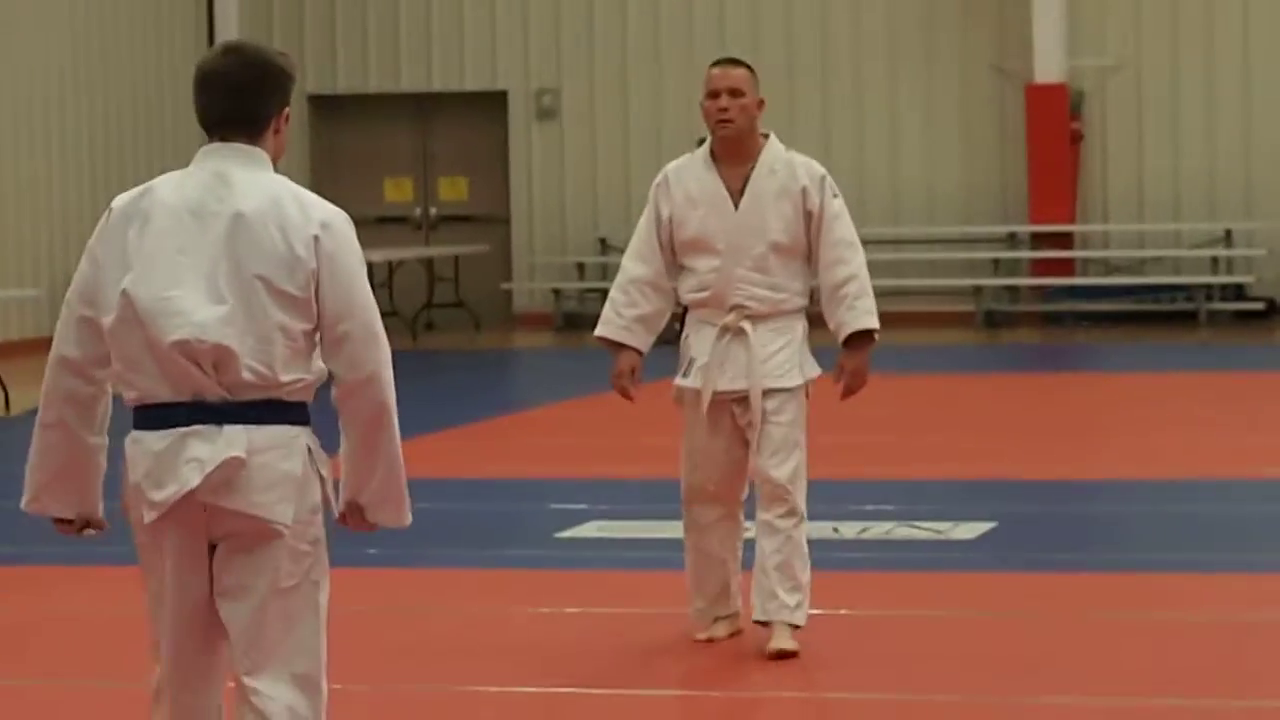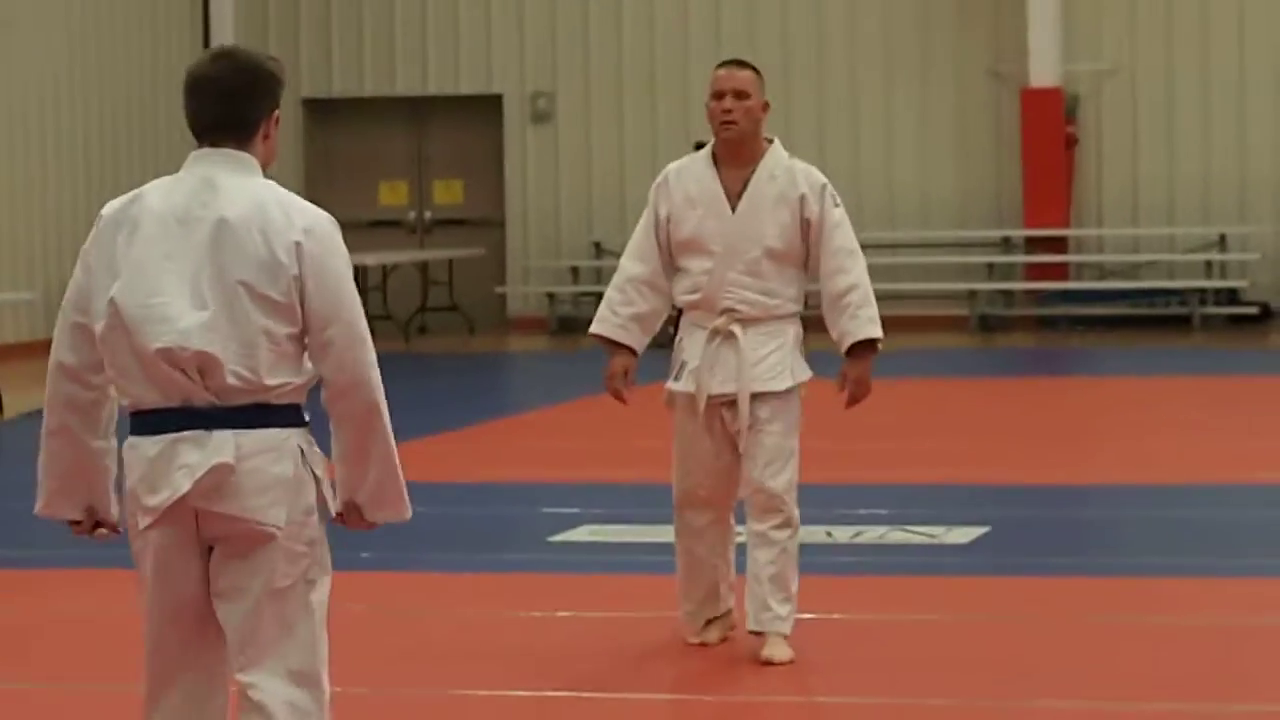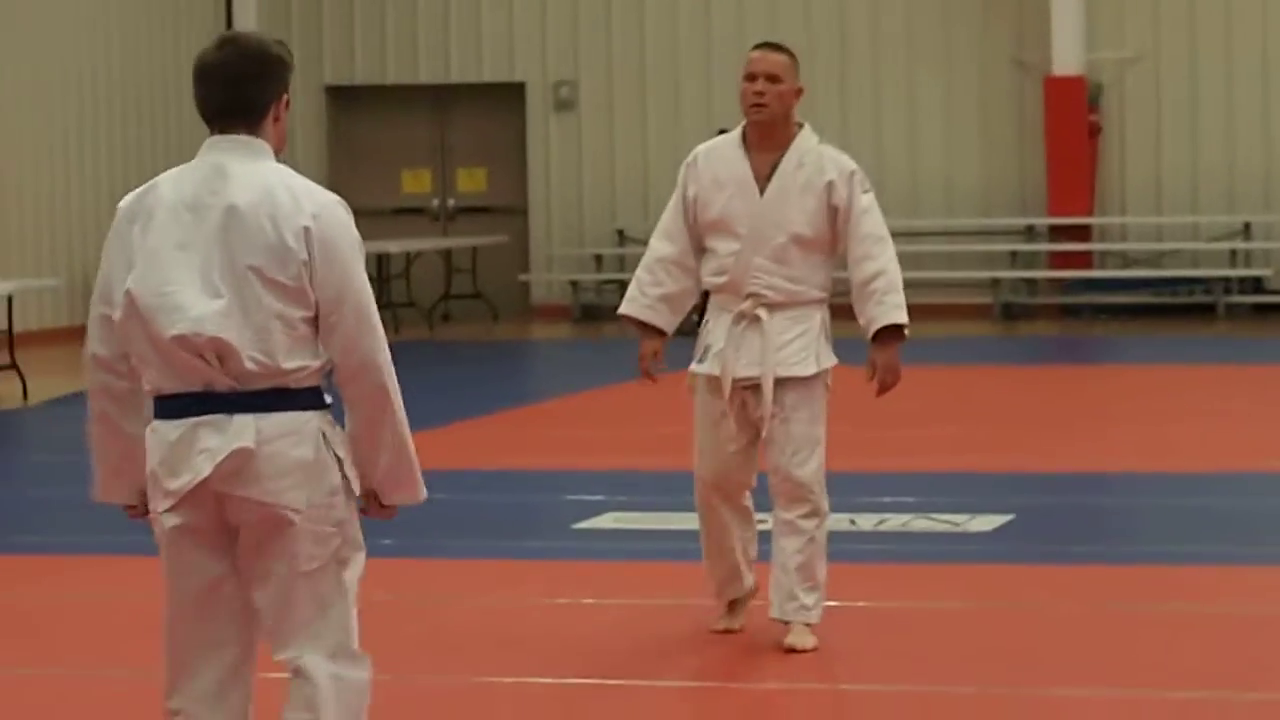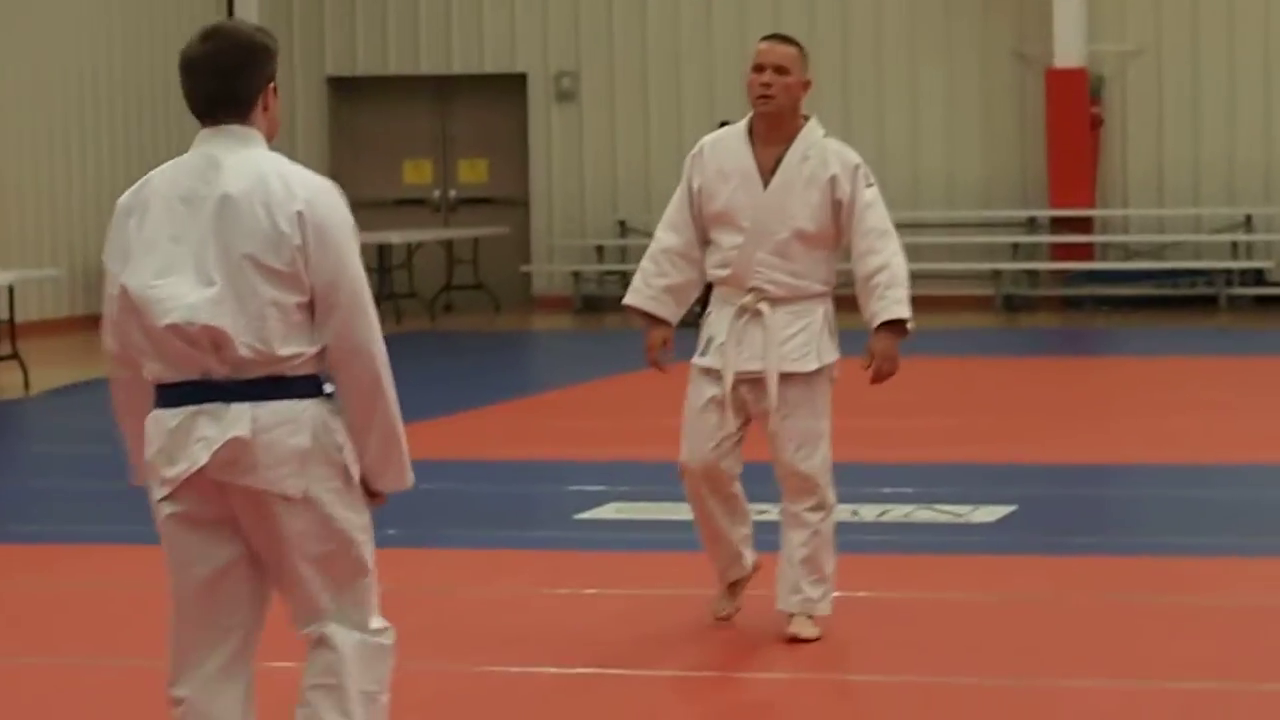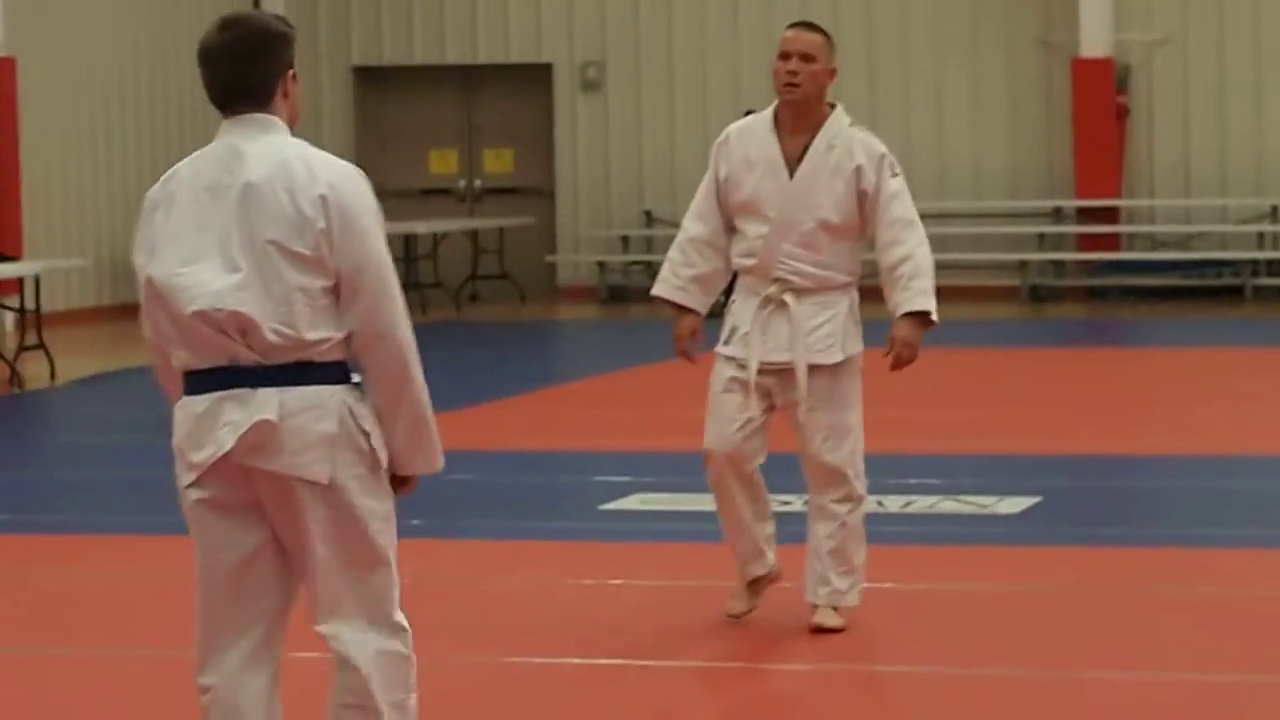
dt=0.1s
person 1, frame 1
left shoulder: (131, 212)
right shoulder: (313, 220)
left elbow: (76, 360)
right elbow: (363, 369)
left wrist: (66, 483)
right wrist: (374, 487)
left hip: (163, 457)
right hip: (269, 462)
person 1, frame 2
left shoulder: (121, 218)
right shoulder: (299, 224)
left elbow: (75, 367)
right elbow: (351, 371)
left wrist: (77, 486)
right wrist: (371, 485)
left hip: (157, 463)
right hip: (263, 465)
person 1, frame 3
left shoulder: (139, 208)
right shoulder: (309, 208)
left elbow: (108, 357)
right elbow: (360, 355)
left wrist: (123, 472)
right wrist: (387, 471)
left hip: (182, 450)
right hip: (286, 447)
left knee: (201, 660)
right knee: (323, 651)
person 1, frame 4
left shoulder: (138, 203)
right shoulder: (305, 195)
left elbow: (123, 350)
right elbow: (353, 341)
left wrist: (153, 449)
right wrist: (377, 458)
left hip: (184, 439)
right hip: (287, 435)
left knee: (206, 653)
right knee: (346, 626)
person 1, frame 5
left shoulder: (167, 193)
right shoulder: (328, 179)
left elbow: (163, 339)
right elbow: (380, 325)
right wrist: (406, 442)
left hip: (209, 428)
right hip: (314, 421)
left knee: (232, 636)
right knee: (363, 620)
person 2, frame 1
left shoulder: (804, 178)
right shoulder: (674, 182)
left elbow: (841, 263)
right elbow: (645, 270)
left wrist: (856, 342)
right wrist: (626, 344)
left hip: (777, 351)
right hip: (707, 351)
left knee: (779, 487)
right knee: (706, 491)
left ankle: (781, 618)
right ankle: (717, 609)
person 2, frame 2
left shoulder: (804, 185)
right shoulder: (674, 183)
left elbow: (842, 270)
right elbow: (643, 270)
left wrist: (859, 351)
right wrist: (622, 346)
left hip: (769, 357)
right hip: (699, 354)
left knee: (773, 496)
right knee: (698, 497)
left ankle: (773, 626)
right ankle: (709, 611)
person 2, frame 3
left shoulder: (833, 170)
right shoulder: (705, 163)
left elbow: (873, 256)
right elbow: (673, 251)
left wrist: (886, 336)
right wrist: (652, 325)
left hip: (795, 342)
right hip: (723, 338)
left knee: (797, 483)
right knee: (716, 476)
left ankle: (799, 612)
right ankle: (735, 588)
person 2, frame 4
left shoulder: (837, 164)
right shoulder: (710, 155)
left elbow: (877, 250)
right elbow: (678, 242)
left wrist: (887, 329)
right wrist: (658, 316)
left hip: (798, 335)
right hip: (726, 330)
left knee: (804, 475)
right knee: (701, 463)
left ankle: (804, 604)
right ankle: (735, 568)
person 2, frame 5
left shoulder: (864, 153)
right shoulder: (736, 143)
left elbow: (902, 240)
right elbow: (705, 231)
left wrist: (910, 317)
right wrist: (688, 305)
left hip: (824, 325)
right hip: (750, 320)
left knee: (833, 466)
right knee: (726, 451)
left ankle: (831, 595)
right ankle: (757, 566)
